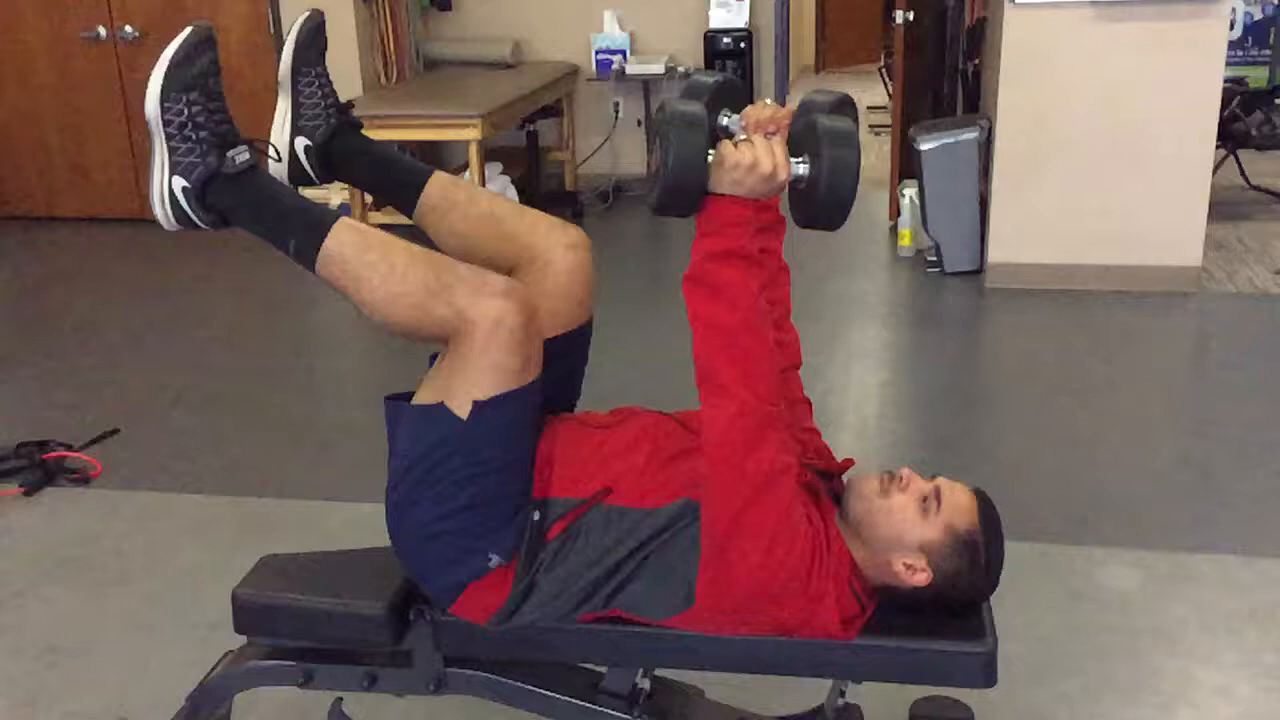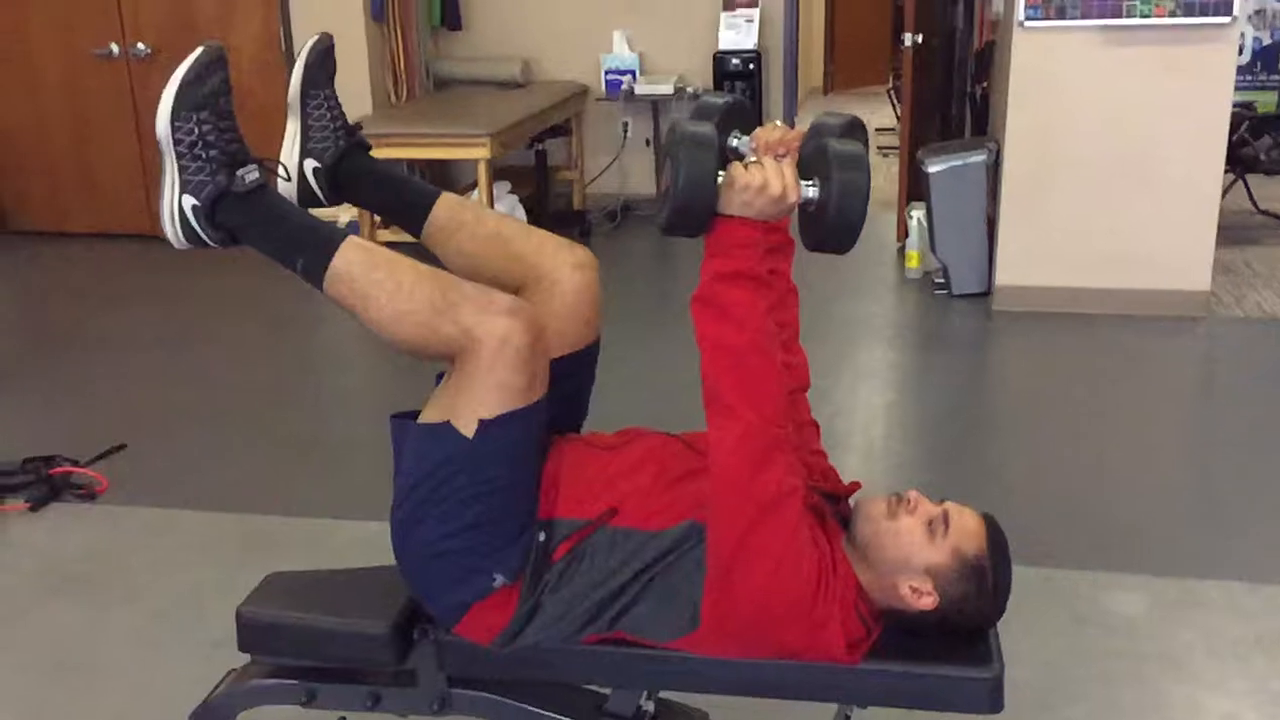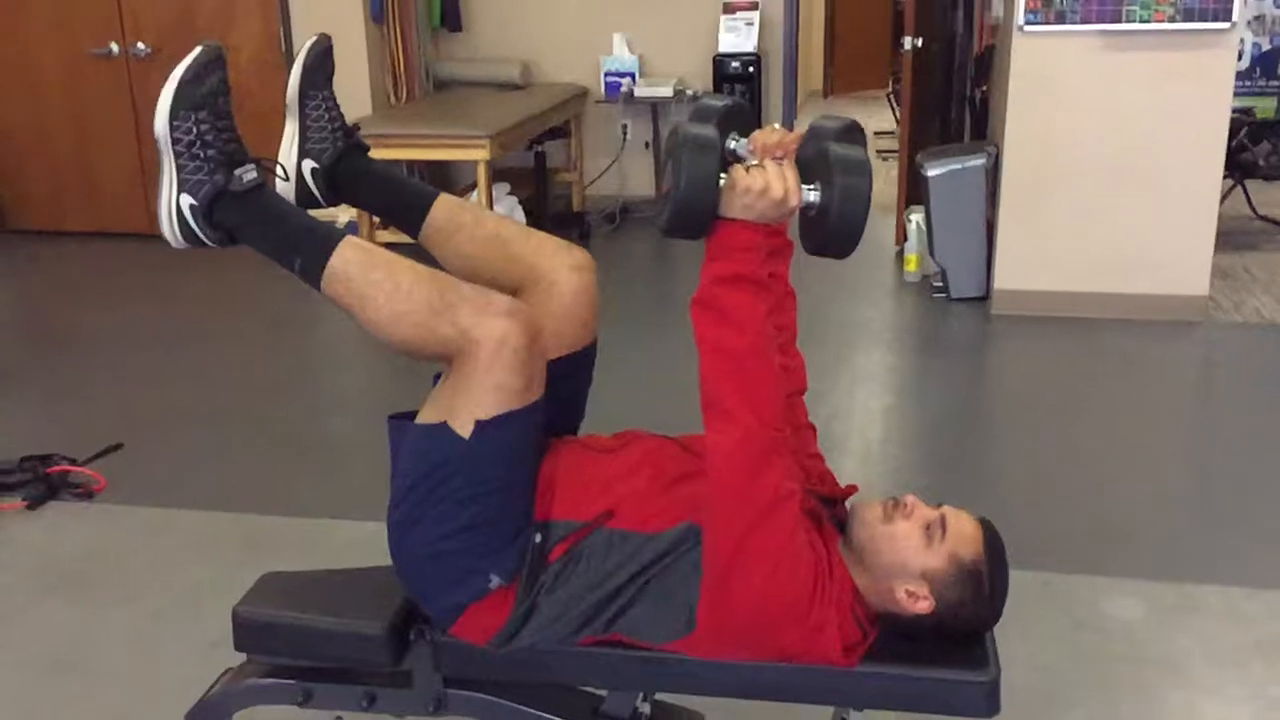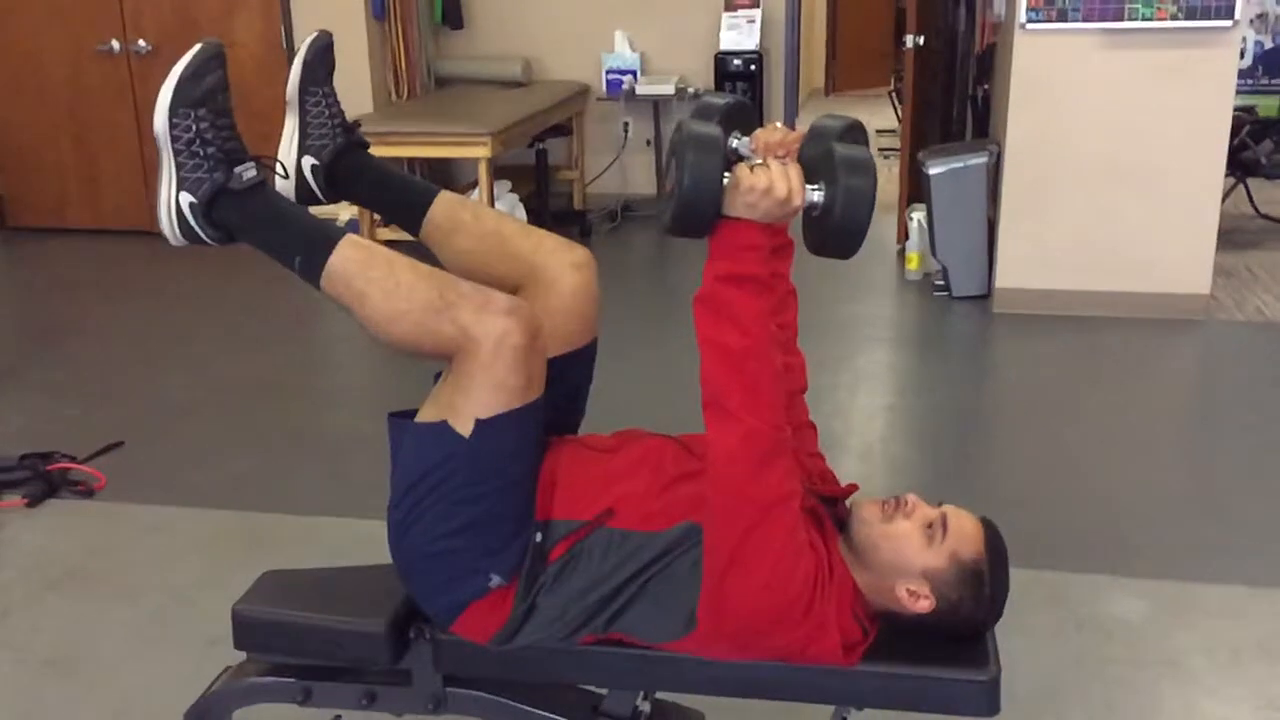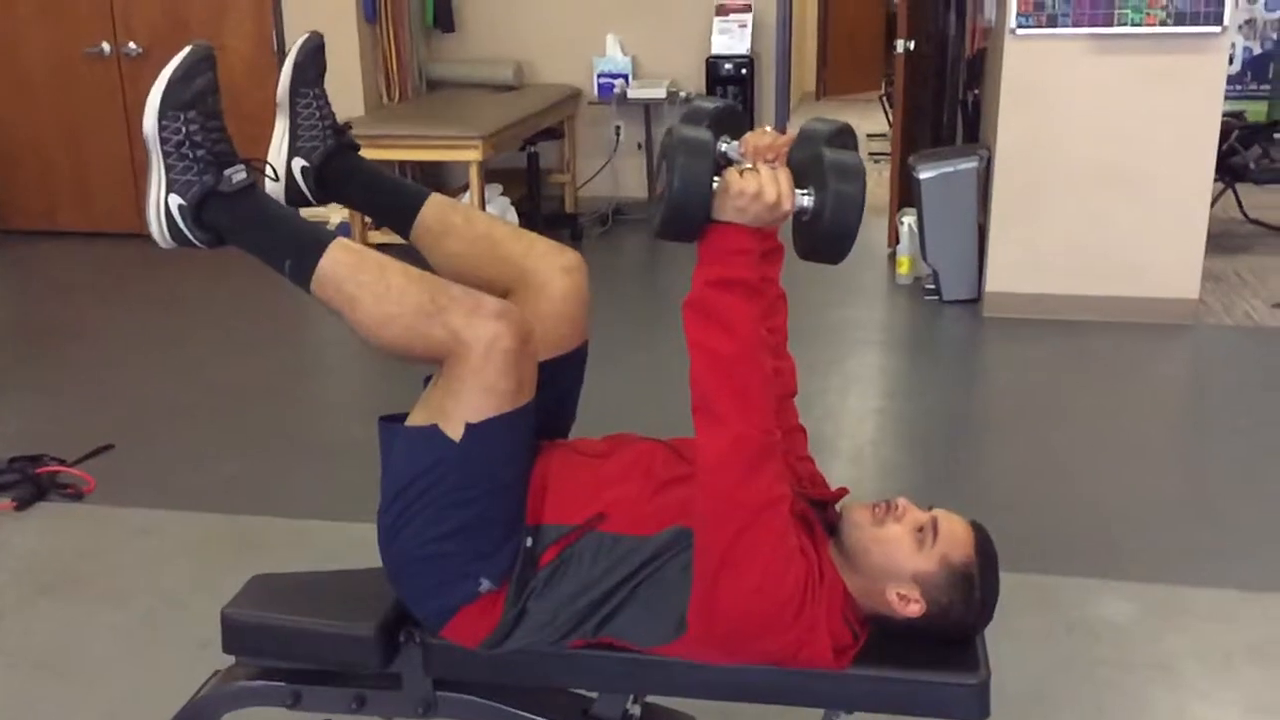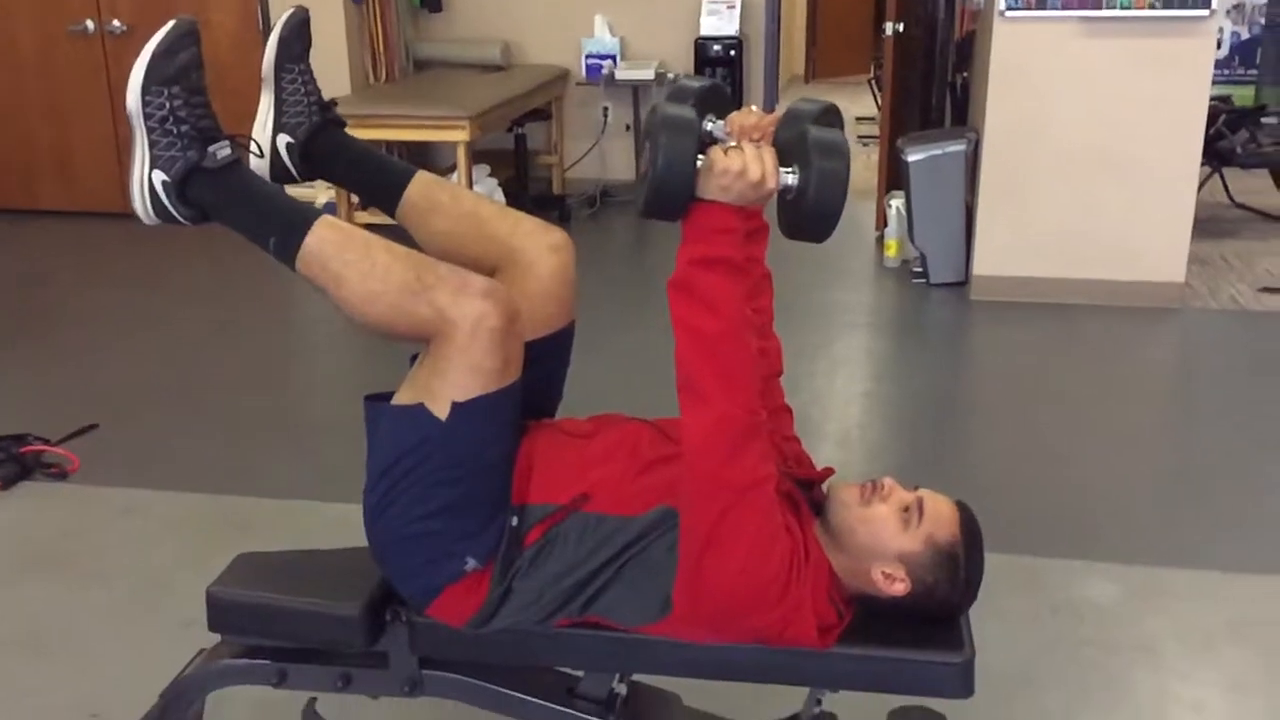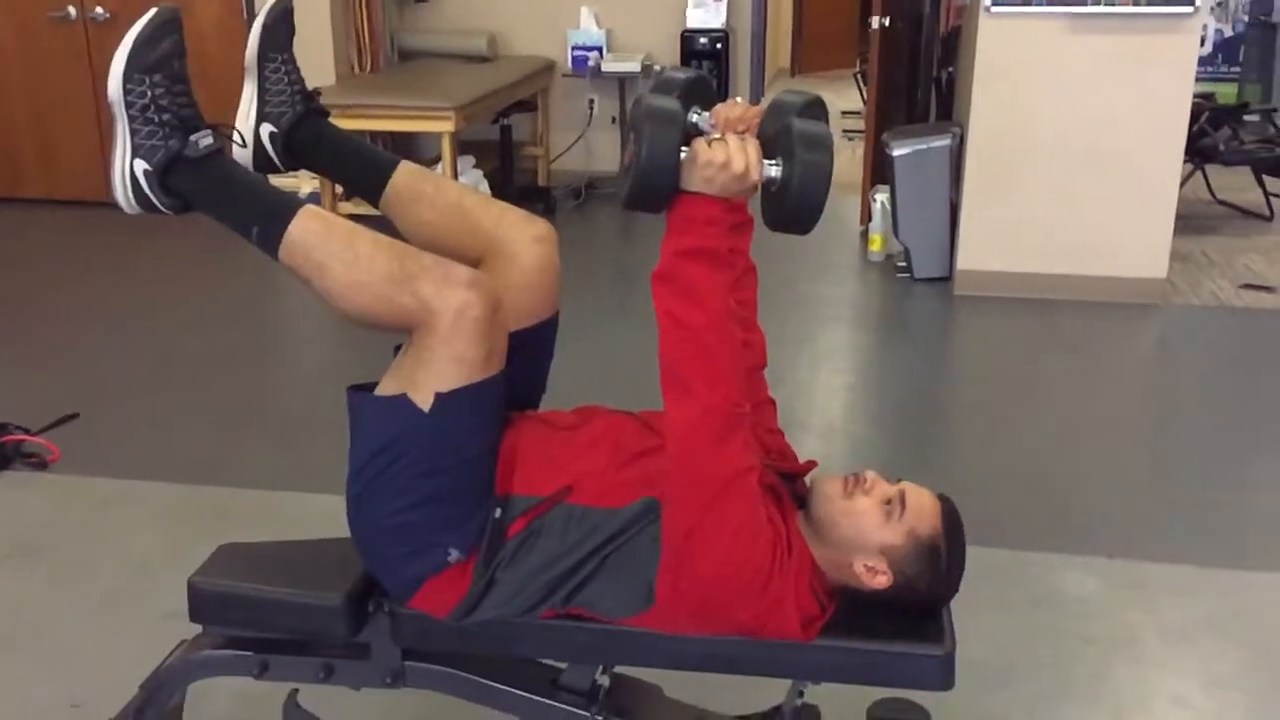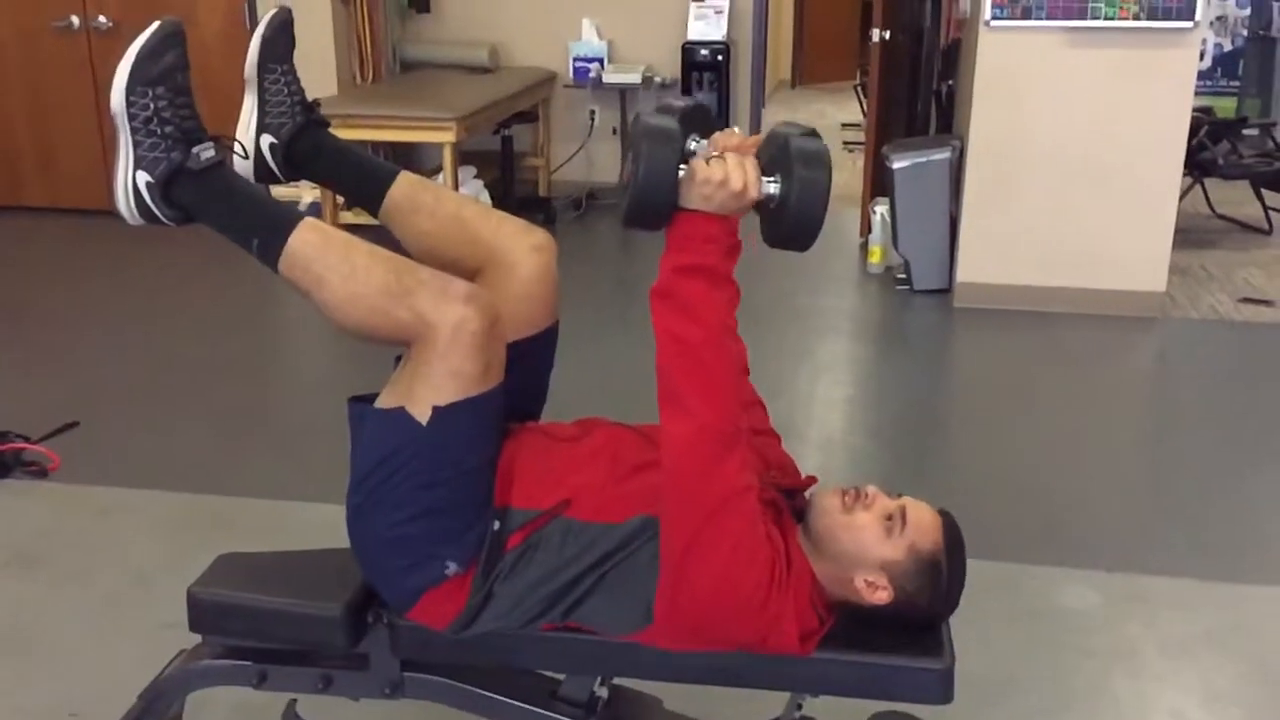
dt=0.2s
person 1, frame 1
left shoulder: (791, 578)
right shoulder: (812, 481)
left elbow: (742, 402)
right elbow: (769, 369)
left wrist: (734, 207)
right wrist: (759, 206)
left hip: (486, 555)
right hip: (534, 472)
left knee: (495, 308)
right knee: (559, 255)
left ankle: (219, 183)
right ankle: (326, 145)
person 1, frame 2
left shoulder: (796, 602)
right shoulder: (818, 504)
left elbow: (748, 425)
right elbow: (776, 400)
left wrist: (741, 227)
right wrist: (766, 222)
left hip: (490, 576)
right hip: (537, 497)
left knee: (500, 325)
right knee: (565, 274)
left ankle: (229, 200)
right ankle: (333, 166)
person 1, frame 3
left shoulder: (792, 605)
right shoulder: (816, 510)
left elbow: (747, 425)
right elbow: (774, 399)
left wrist: (744, 232)
right wrist: (766, 226)
left hip: (485, 577)
right hip: (531, 494)
left knee: (496, 326)
right knee: (563, 274)
left ankle: (227, 200)
right ankle: (331, 166)
person 1, frame 4
left shoulder: (792, 603)
right shoulder: (816, 507)
left elbow: (747, 426)
right elbow: (773, 394)
left wrist: (747, 231)
right wrist: (767, 226)
left hip: (486, 575)
right hip: (534, 492)
left knee: (499, 324)
right knee: (563, 273)
left ankle: (226, 199)
right ankle: (332, 165)
person 1, frame 5
left shoulder: (782, 606)
right shoulder: (808, 514)
left elbow: (739, 431)
right elbow: (766, 398)
left wrist: (736, 237)
right wrist: (757, 230)
left hip: (474, 579)
right hip: (523, 497)
left knee: (488, 328)
right knee: (555, 276)
left ankle: (216, 201)
right ankle: (321, 167)
person 1, frame 6
left shoulder: (768, 588)
right shoulder: (794, 495)
left elbow: (723, 413)
right elbow: (750, 381)
left wrist: (720, 215)
right wrist: (742, 213)
left hip: (462, 559)
right hip: (511, 478)
left knee: (476, 307)
right knee: (542, 256)
left ankle: (197, 179)
right ankle: (305, 144)
person 1, frame 7
left shoulder: (752, 578)
right shoulder: (777, 487)
left elbow: (706, 404)
right elbow: (733, 374)
left wrist: (705, 205)
right wrist: (727, 203)
left hip: (444, 550)
right hip: (495, 466)
left knee: (459, 298)
right knee: (526, 245)
left ankle: (181, 167)
right ankle: (289, 133)
person 1, frame 8
left shoulder: (748, 593)
right shoulder: (775, 495)
left elbow: (701, 422)
right elbow: (722, 392)
left wrist: (699, 224)
right wrist: (718, 222)
left hip: (445, 560)
right hip: (494, 478)
left knee: (455, 312)
right knee: (525, 256)
left ankle: (184, 179)
right ankle: (289, 144)
